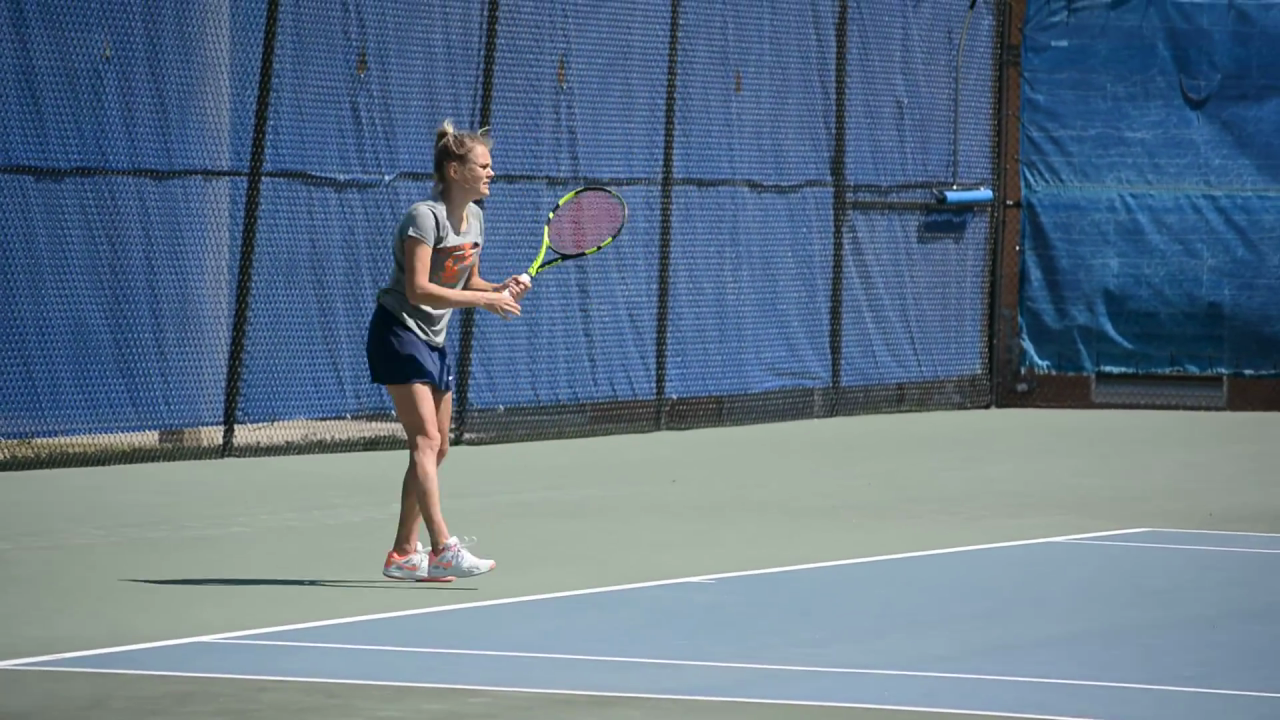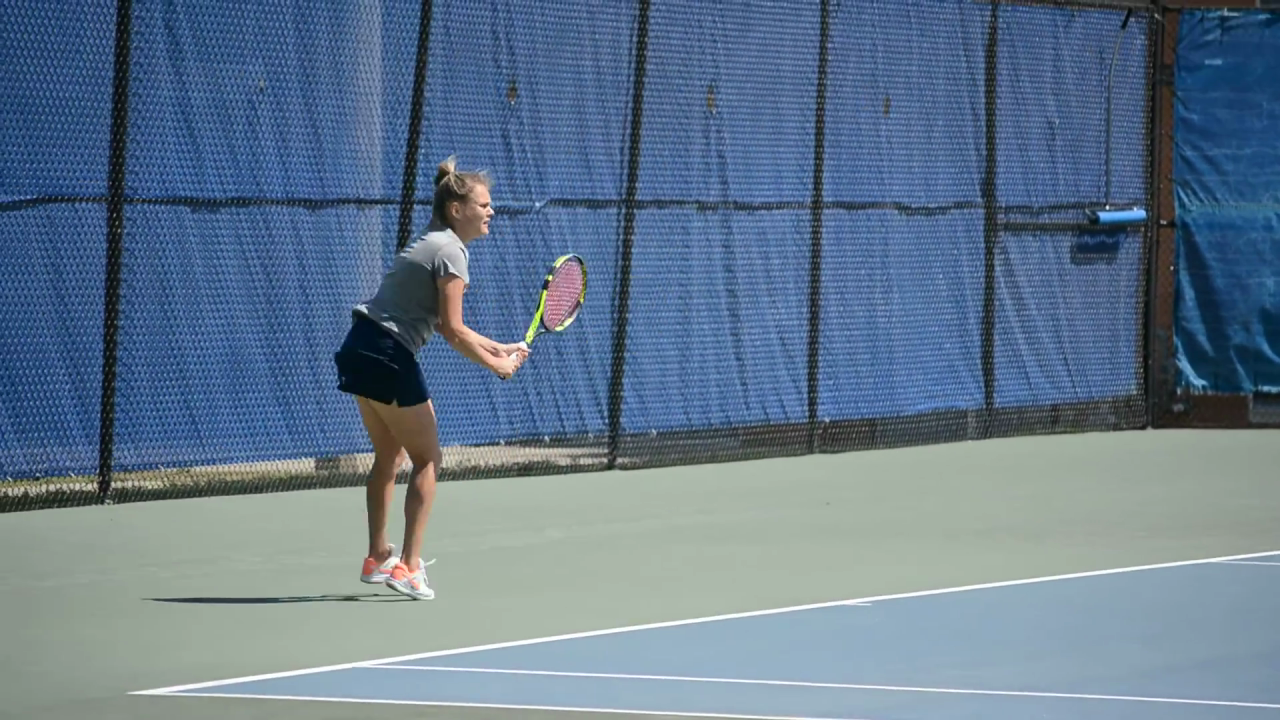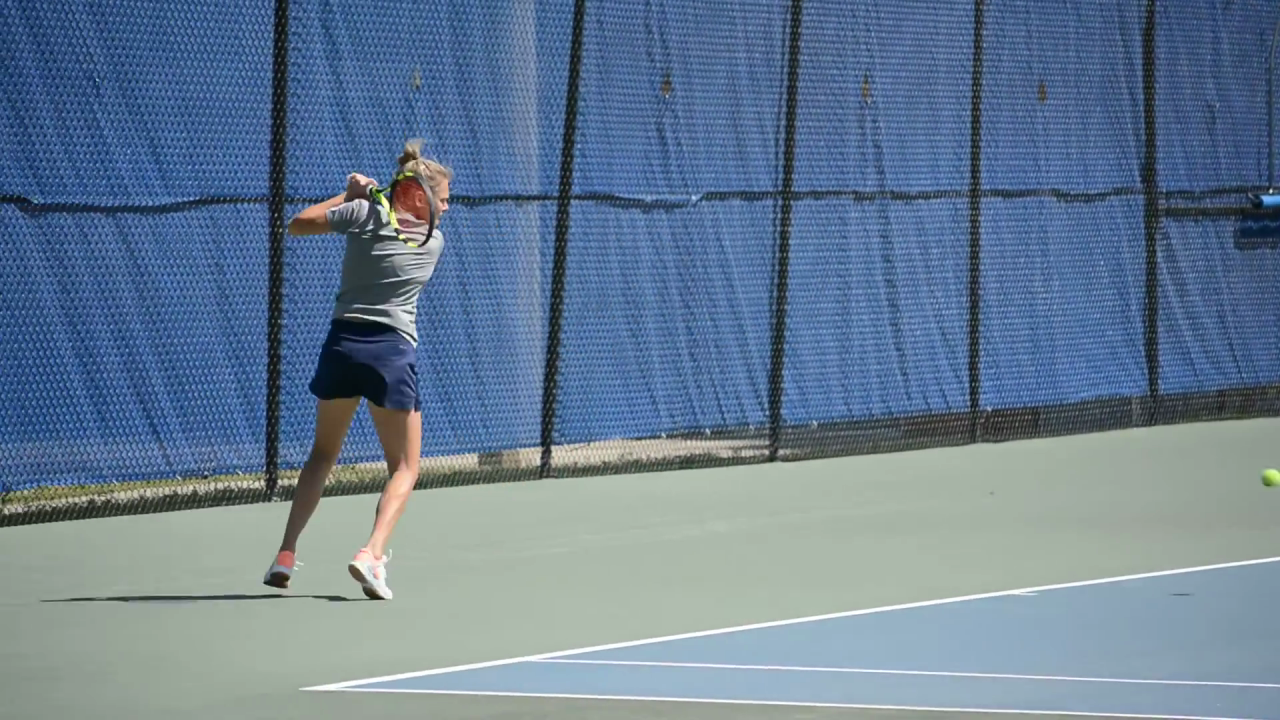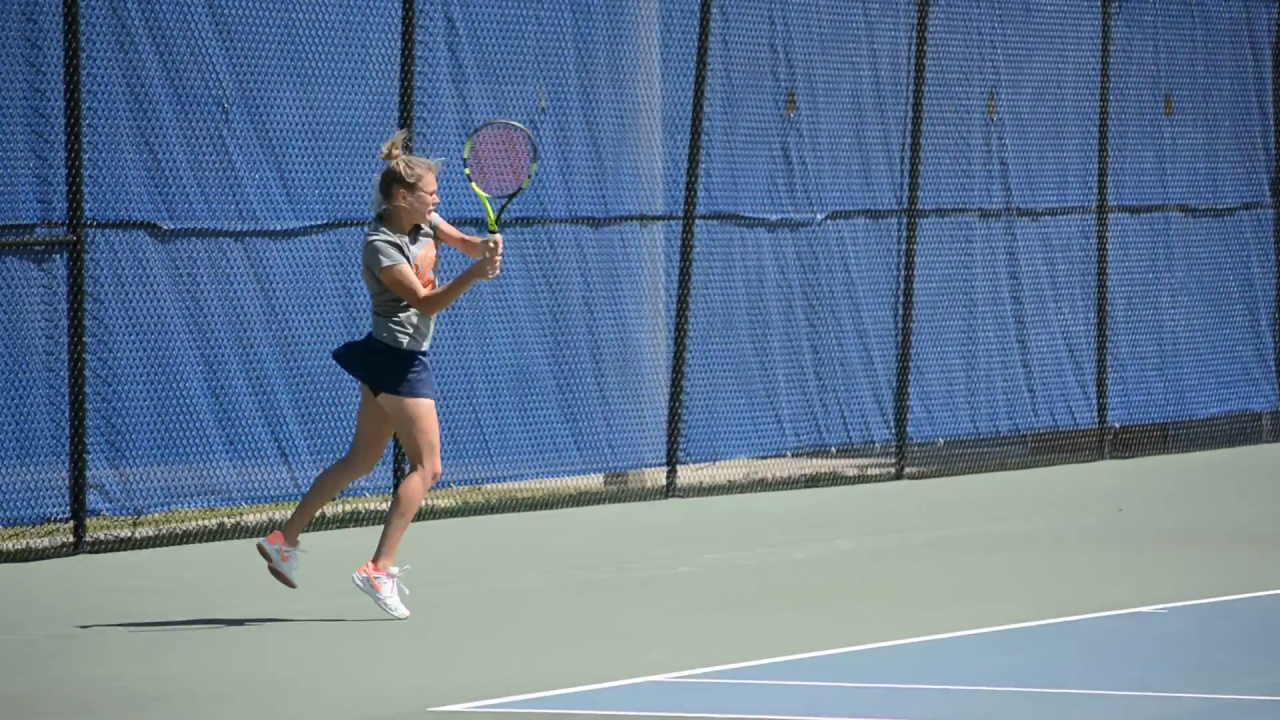
dt=0.5s
person 1, frame 1
left shoulder: (472, 215)
right shoulder: (424, 216)
left elbow: (471, 285)
right elbow: (417, 289)
left wrist: (504, 291)
right wrist: (484, 301)
left hip: (430, 338)
right hip: (399, 333)
left knee: (434, 448)
right knee: (425, 441)
left ankle: (405, 553)
right ankle: (441, 547)
person 1, frame 2
left shoulder: (438, 246)
right shoulder: (448, 251)
left elbow: (450, 326)
right elbow: (451, 330)
left wrist: (500, 348)
right wrist: (494, 364)
left hip: (363, 347)
right hip: (387, 353)
left knee: (388, 457)
right knee: (428, 459)
left ankle: (378, 558)
right ankle: (406, 566)
person 1, frame 3
left shoulder: (365, 213)
right shoulder: (433, 238)
left elbow: (298, 225)
left wrist: (347, 196)
left hip: (344, 344)
right hip: (391, 352)
left knee: (322, 457)
right knee: (404, 468)
left ankle: (285, 556)
right ankle: (371, 555)
person 1, frame 4
left shoulder: (421, 220)
right shoulder: (379, 245)
left elbow: (464, 242)
right elbow: (425, 304)
left wrist: (488, 247)
right wrist: (472, 273)
left hip: (402, 356)
right hip: (397, 360)
left knee: (361, 460)
right knee: (426, 466)
left ankle: (284, 539)
right ankle: (378, 569)
